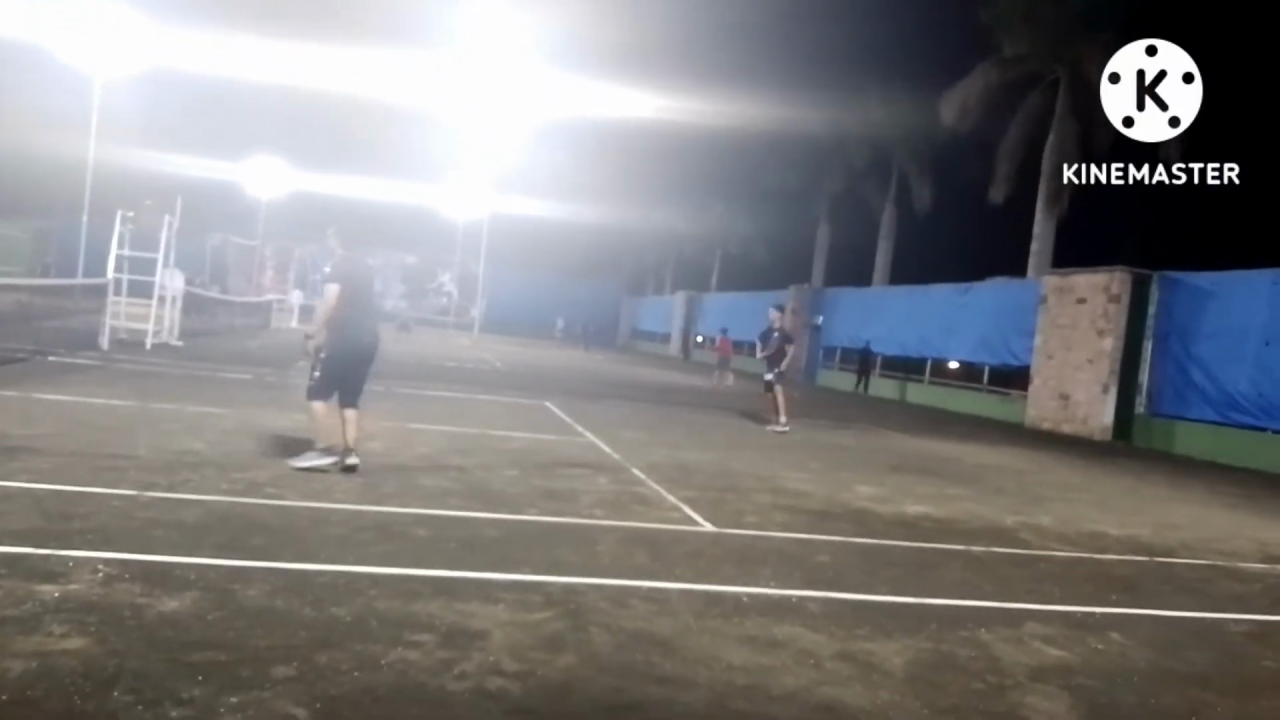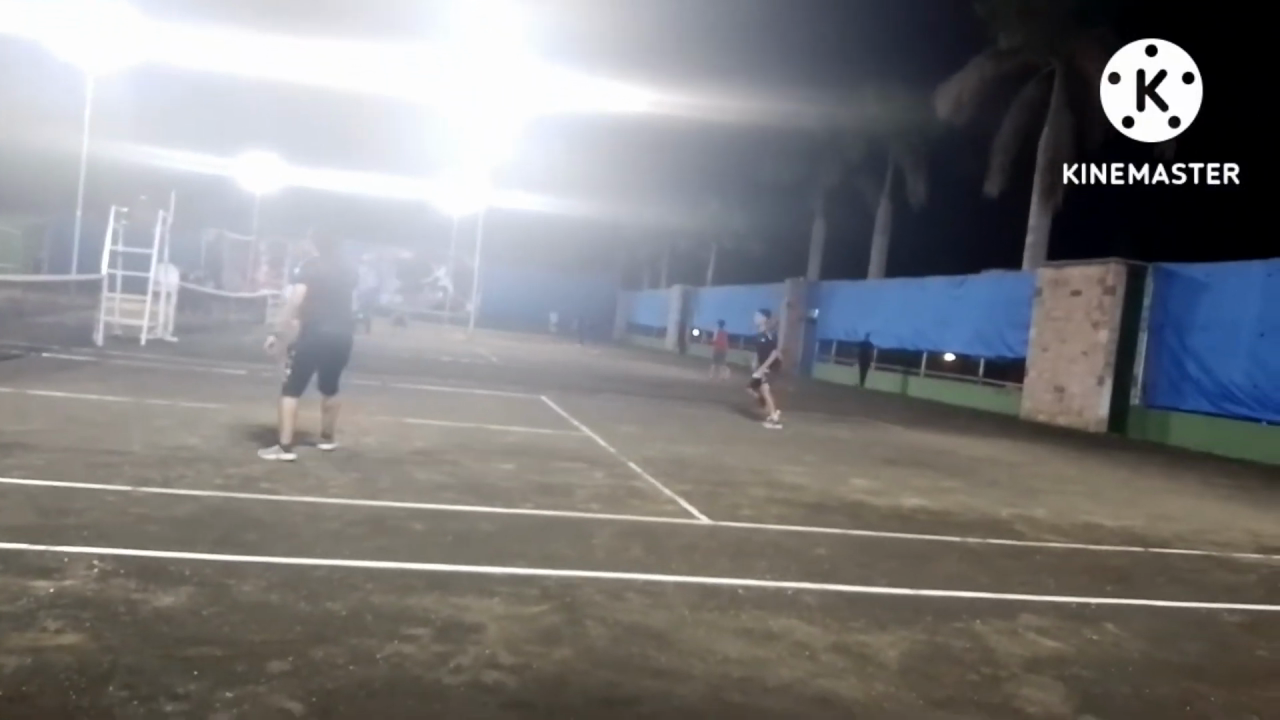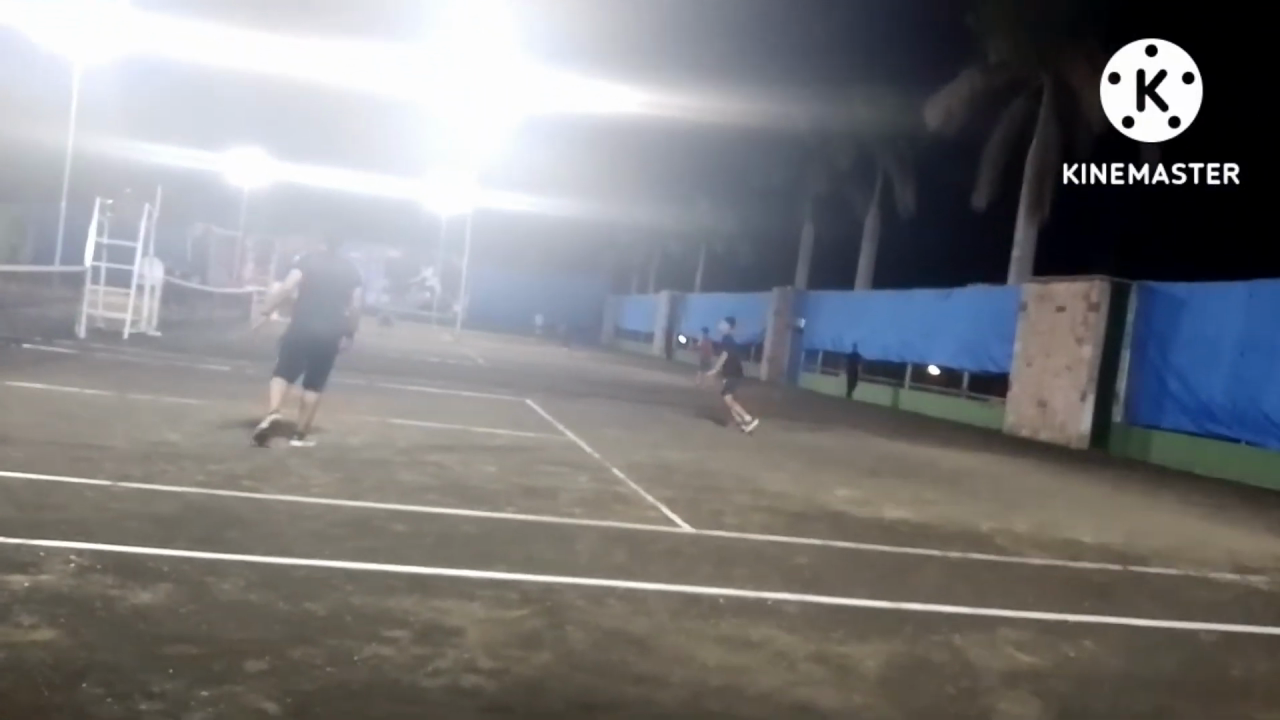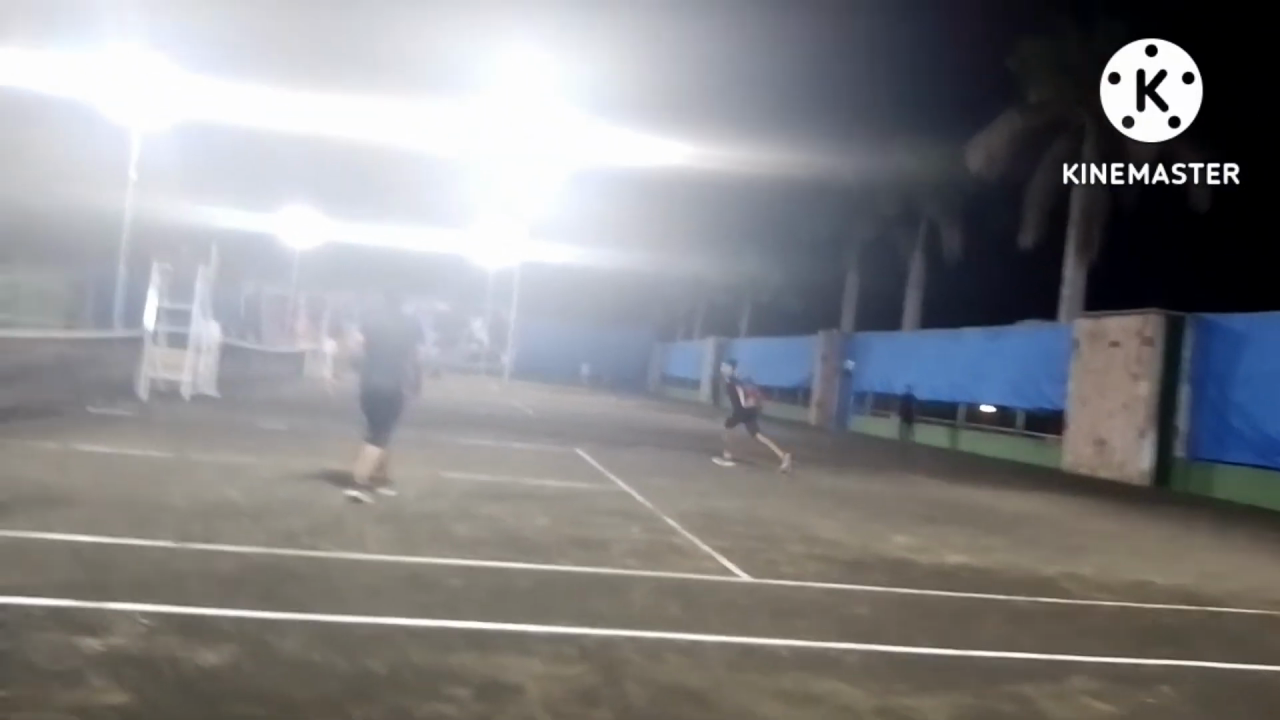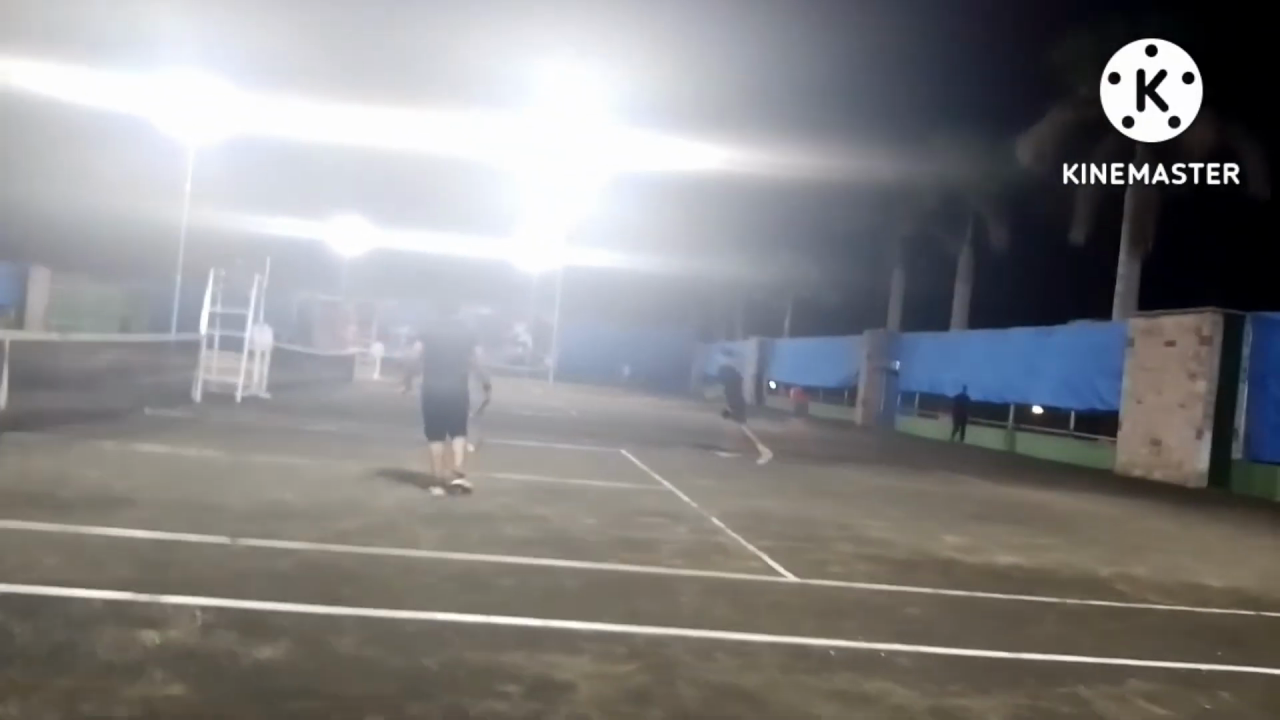
dt=0.3s
person 1, frame 1
left shoulder: (338, 266)
right shoulder: (365, 268)
left elbow: (329, 303)
left wrist: (312, 335)
left hip: (344, 339)
right hip: (368, 340)
left knee: (317, 393)
right knee: (349, 399)
left ankle: (321, 451)
right ankle: (349, 452)
person 1, frame 2
left shoulder: (308, 268)
right shoulder: (348, 271)
left elbow: (295, 303)
left wrist: (278, 333)
left hip: (313, 335)
right hip: (342, 337)
left knee: (291, 390)
right knee: (329, 388)
left ankle: (285, 446)
right ankle: (327, 437)
person 1, frame 3
left shoulder: (308, 260)
right shoulder: (351, 271)
left elbow: (287, 287)
right elbow: (355, 307)
left wrist: (265, 311)
right wrist: (349, 333)
left hip: (302, 328)
right hip: (330, 334)
left knee: (282, 374)
right knee: (314, 385)
left ankle: (272, 413)
right ankle: (301, 434)
person 1, frame 4
left shoulder: (371, 320)
right shoulder: (411, 325)
left elbow: (357, 348)
right elbow: (414, 360)
right wrist: (410, 383)
left hip: (370, 385)
right hip: (393, 388)
left knee: (376, 433)
right knee: (378, 438)
left ankle: (380, 480)
right ankle: (359, 484)
person 1, frame 5
left shoulder: (430, 330)
right shoulder: (466, 332)
left elbow: (417, 356)
right elbow: (476, 362)
left wrist: (409, 379)
right wrist: (487, 385)
left hip: (431, 389)
right hip: (457, 389)
left knee: (435, 435)
right knee: (459, 433)
left ankle: (440, 481)
right ankle: (458, 475)
